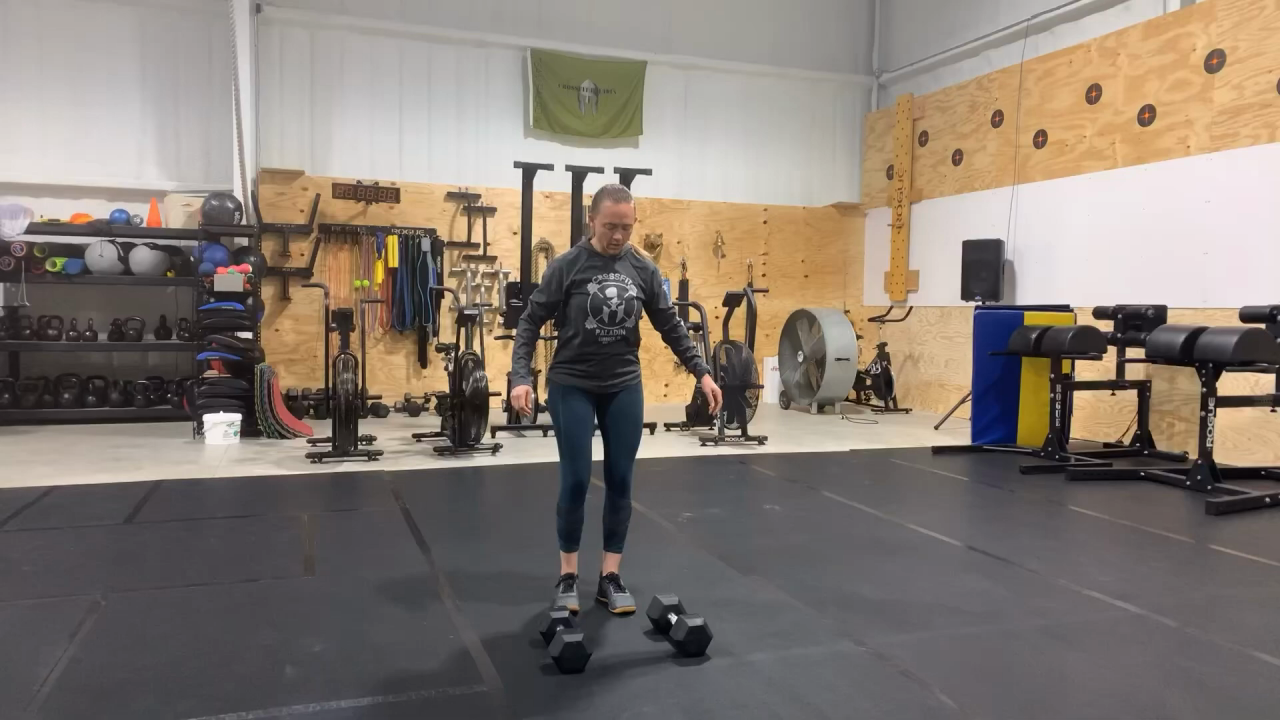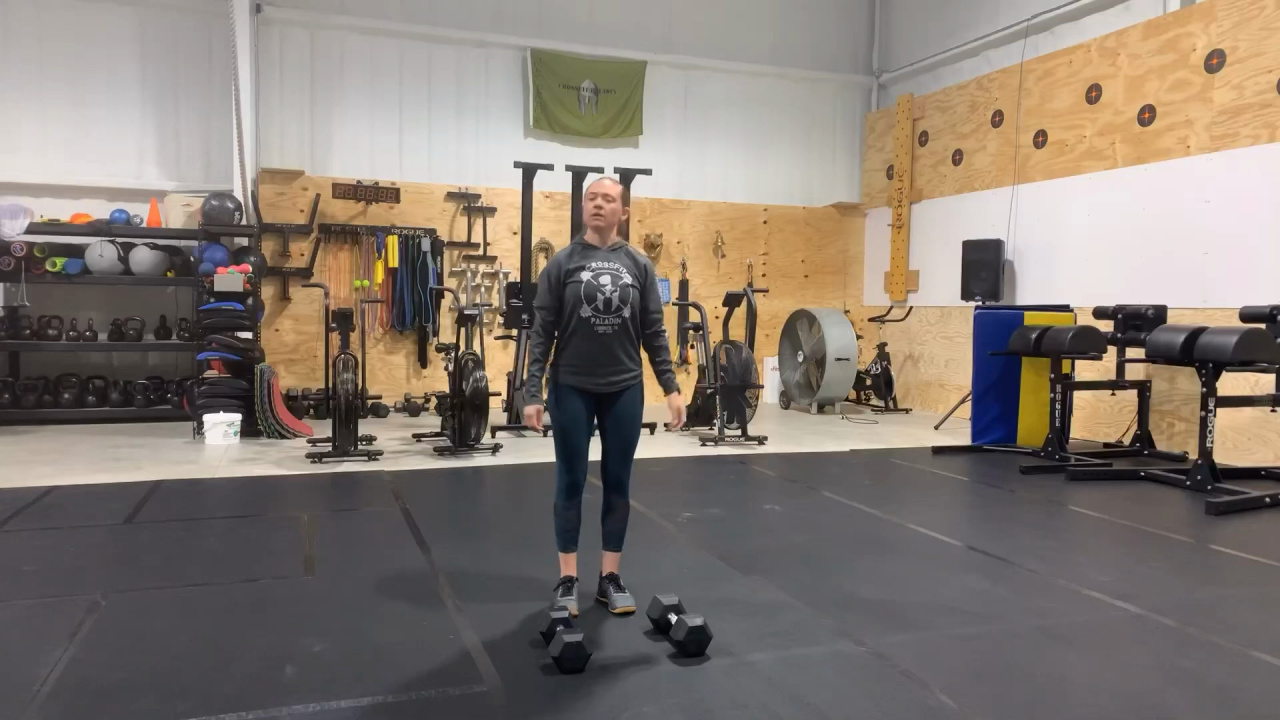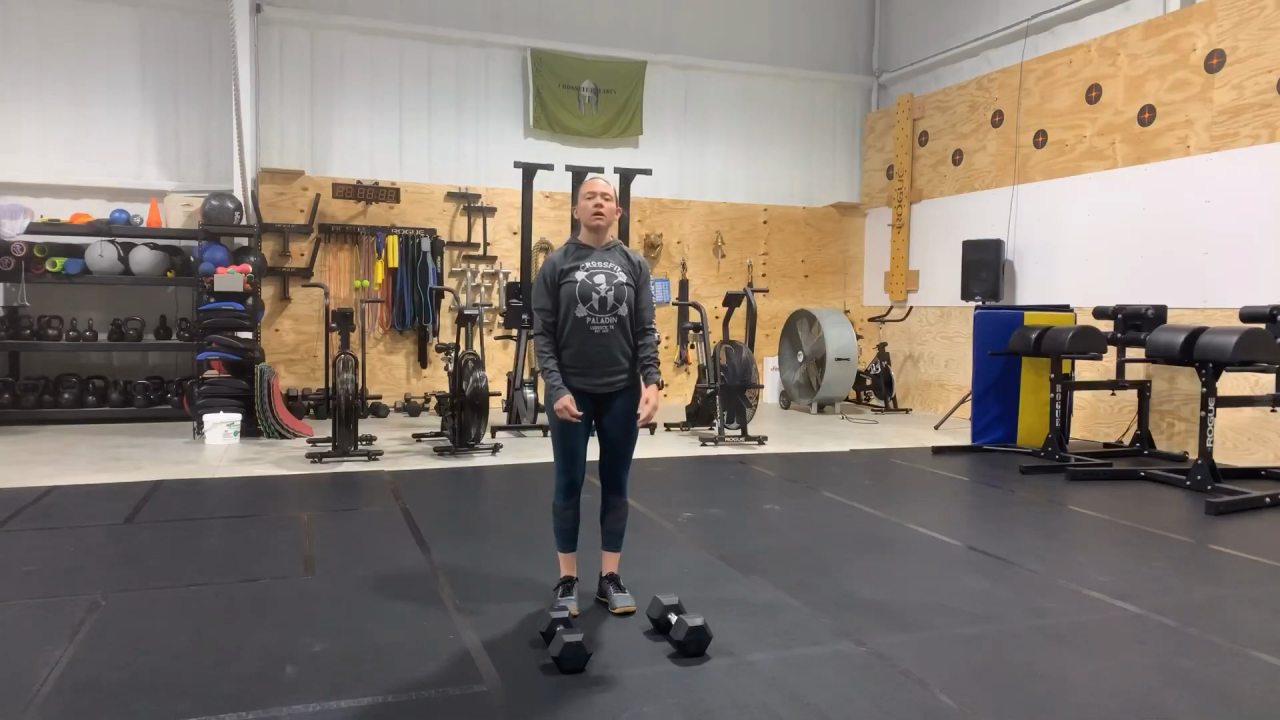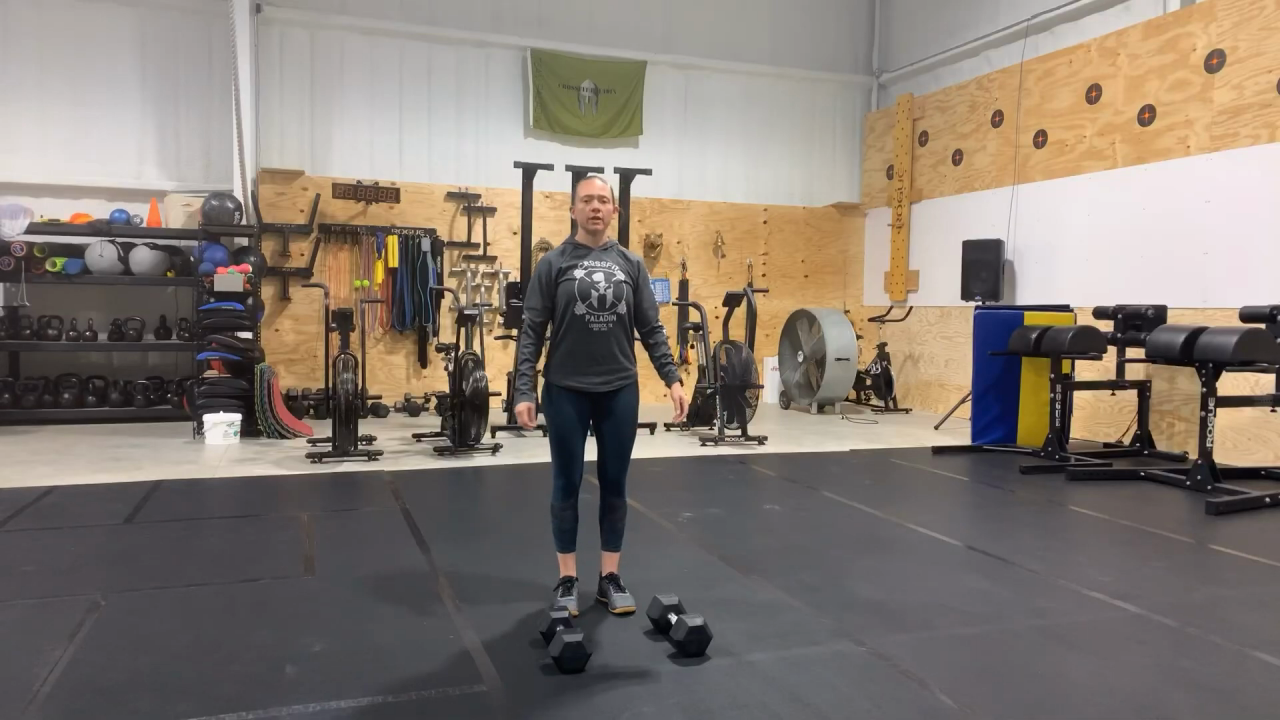
dt=0.3s
person 1, frame 1
left shoulder: (643, 269)
right shoulder: (567, 266)
left elbow: (670, 325)
right elbow: (531, 320)
left wrist: (701, 372)
right wrist: (520, 376)
left hip: (624, 388)
right hip: (571, 386)
left knee: (620, 482)
right knee: (576, 480)
left ankle: (610, 577)
right ankle: (568, 576)
person 1, frame 2
left shoulder: (639, 265)
right shoulder: (562, 263)
left elbow: (653, 332)
right elbow: (541, 332)
left wrist: (672, 386)
right wrist: (531, 393)
left hip: (625, 389)
right hip: (571, 389)
left knee: (617, 484)
right knee: (571, 483)
left ankle: (610, 577)
right ankle: (567, 579)
person 1, frame 3
left shoulder: (633, 264)
right shoulder: (557, 264)
left elbow: (645, 330)
right elbow: (543, 333)
left wrist: (652, 382)
right wrist: (557, 389)
left hip: (621, 391)
right hip: (570, 391)
left knee: (615, 484)
right knee: (569, 484)
left ankle: (610, 578)
right ankle: (567, 579)
person 1, frame 4
left shoulder: (631, 263)
right shoulder: (552, 263)
left elbow: (650, 327)
right elbow: (532, 331)
left wrist: (672, 378)
right wrist: (524, 390)
left hip: (620, 390)
right hip: (566, 391)
left knee: (614, 485)
right knee: (567, 484)
left ankle: (610, 577)
right ankle: (567, 579)
